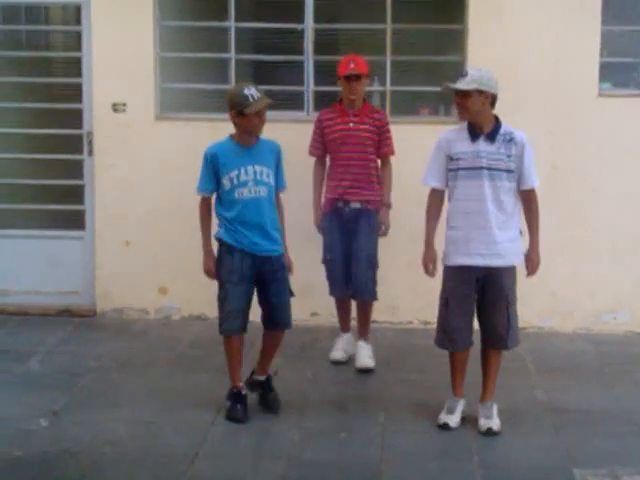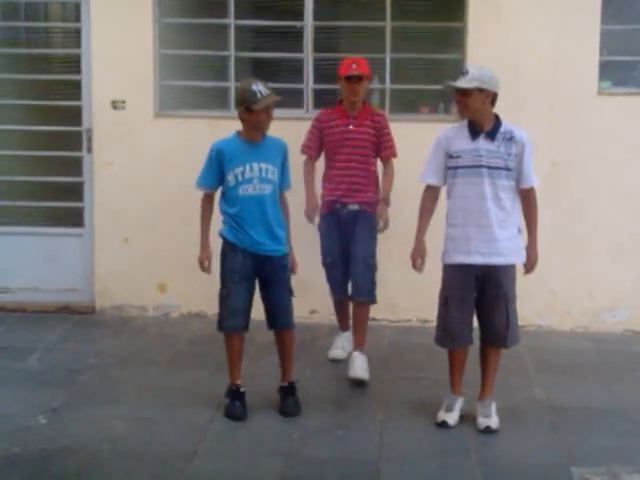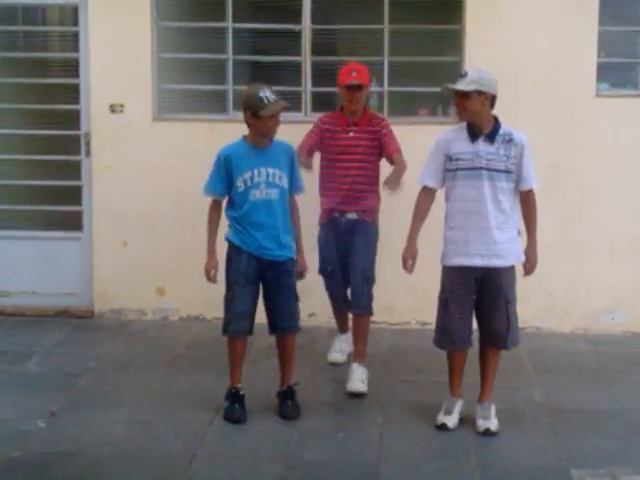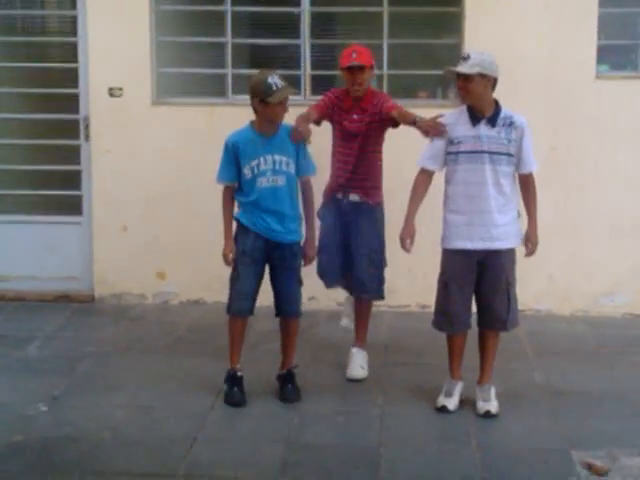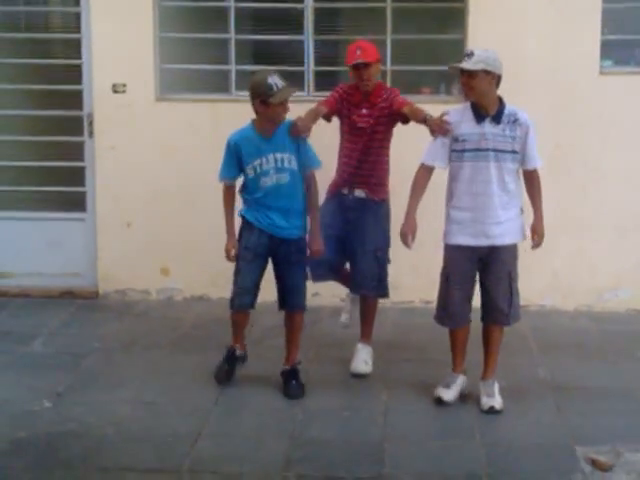
dt=0.2s
person 1, frame 1
left shoulder: (517, 142)
right shoulder: (448, 141)
left elbow: (528, 195)
right elbow: (436, 194)
left wrist: (534, 243)
right wrist: (428, 244)
left hip: (502, 253)
right hip: (459, 253)
left knee: (497, 329)
right knee: (456, 327)
left ankle: (487, 402)
right ankle: (456, 398)
person 1, frame 2
left shoulder: (517, 140)
right shoulder: (447, 139)
left elbow: (528, 193)
right elbow: (432, 190)
left wrist: (533, 242)
right wrist: (419, 239)
left hip: (502, 252)
right hip: (459, 251)
left knee: (496, 328)
right knee: (455, 325)
left ankle: (486, 400)
right ankle: (455, 396)
person 1, frame 3
left shoulder: (516, 142)
right shoulder: (447, 141)
left elbow: (526, 195)
right elbow: (428, 191)
left wrist: (532, 243)
right wrist: (412, 239)
left hip: (501, 254)
right hip: (458, 253)
left knee: (495, 330)
right knee: (454, 327)
left ankle: (485, 402)
right ankle: (454, 398)
person 1, frame 4
left shoulder: (516, 125)
right shoulder: (447, 124)
left elbow: (526, 177)
right elbow: (426, 172)
left wrist: (533, 223)
right wrist: (410, 219)
left hip: (500, 237)
right hip: (458, 236)
left knee: (494, 313)
right knee: (454, 310)
left ankle: (485, 384)
right ankle: (454, 381)
person 1, frame 5
left shoulder: (520, 122)
right shoulder: (452, 121)
left elbow: (531, 172)
right elbow: (427, 167)
left wrist: (538, 217)
right wrist: (410, 213)
left hip: (502, 232)
right hip: (461, 231)
left knee: (498, 308)
right knee: (454, 305)
left ankle: (489, 380)
right ankle: (457, 373)
person 2, frame 1
left shoulder: (273, 150)
right shoulder: (216, 154)
left elbow: (276, 200)
right elbow: (206, 202)
left wrist: (285, 248)
right wrist: (207, 251)
left hip: (271, 250)
right hip: (234, 251)
left knee: (279, 320)
right knee: (233, 322)
left ankle: (260, 377)
right ankle: (236, 390)
person 2, frame 2
left shoulder: (279, 148)
right shoulder: (222, 150)
left elbow: (281, 198)
right elbow: (208, 197)
left wrist: (289, 247)
right wrist: (204, 244)
left hip: (274, 249)
right hip: (237, 249)
left knee: (284, 320)
right knee: (234, 320)
left ankle: (287, 385)
right ankle: (235, 389)
person 2, frame 3
left shoulder: (286, 153)
right shoulder: (229, 156)
left elbow: (291, 203)
right elbow: (216, 205)
left wrist: (300, 251)
right wrist: (211, 254)
left hip: (281, 254)
right hip: (243, 253)
left knee: (287, 324)
right knee: (237, 324)
left ankle: (287, 389)
right ankle: (235, 391)
person 2, frame 4
left shoulder: (294, 138)
right shoulder: (237, 142)
left elbow: (305, 187)
right elbow: (229, 190)
left wrist: (310, 236)
right wrist: (228, 239)
left hip: (287, 236)
right hip: (250, 233)
left knee: (290, 308)
right knee: (240, 303)
left ankle: (287, 372)
right ankle: (235, 375)
person 2, frame 5
left shoulder: (294, 133)
right shoulder: (238, 142)
left elbow: (311, 179)
right elbow: (226, 187)
left wrist: (314, 228)
right wrist: (231, 235)
left hip: (293, 232)
right hip: (255, 229)
left knee: (295, 302)
right knee: (242, 296)
left ankle: (290, 368)
right ankle: (235, 350)
person 3, frame 1
left shoulder: (378, 118)
right shoulder: (325, 118)
left elbow: (385, 164)
right elbow: (319, 164)
left wrist: (385, 205)
right wrist: (317, 206)
left hip: (367, 207)
right hip: (335, 207)
left knee: (364, 274)
right knee: (337, 273)
left ankle: (364, 341)
right ankle: (345, 333)
person 3, frame 2
left shoulder: (378, 120)
right shoulder: (324, 119)
left elbow: (388, 164)
right elbow: (309, 160)
left wrist: (384, 201)
right wrist: (310, 197)
left hip: (365, 209)
right hip: (332, 208)
left knee: (363, 276)
right knee: (336, 275)
left ankle: (359, 353)
right ankle: (344, 332)
person 3, frame 3
left shoulder: (378, 125)
right shoulder: (325, 123)
left elbow: (398, 158)
right elbow: (303, 148)
left wrist: (397, 172)
right wrist: (303, 155)
left hip: (363, 218)
right hip: (331, 217)
left knee: (360, 286)
right knee: (334, 282)
left ankle: (359, 364)
right ankle: (343, 333)
person 3, frame 4
left shoulder: (380, 102)
right shoulder: (333, 99)
left elbow: (399, 113)
right elbow: (309, 115)
left wrist: (420, 122)
right wrist: (301, 124)
left hip: (367, 201)
right hip: (335, 198)
left knee: (366, 272)
right knee: (330, 267)
left ankle: (359, 348)
right ankle: (355, 293)
person 3, frame 5
left shoulder: (390, 98)
right shoulder: (344, 95)
left elbow: (410, 111)
right elbow: (320, 110)
left wrist: (430, 120)
right wrist: (306, 120)
left hip: (372, 198)
right hip: (339, 193)
left knee: (370, 272)
right knee: (321, 259)
left ankle: (365, 345)
right ankle: (354, 290)
